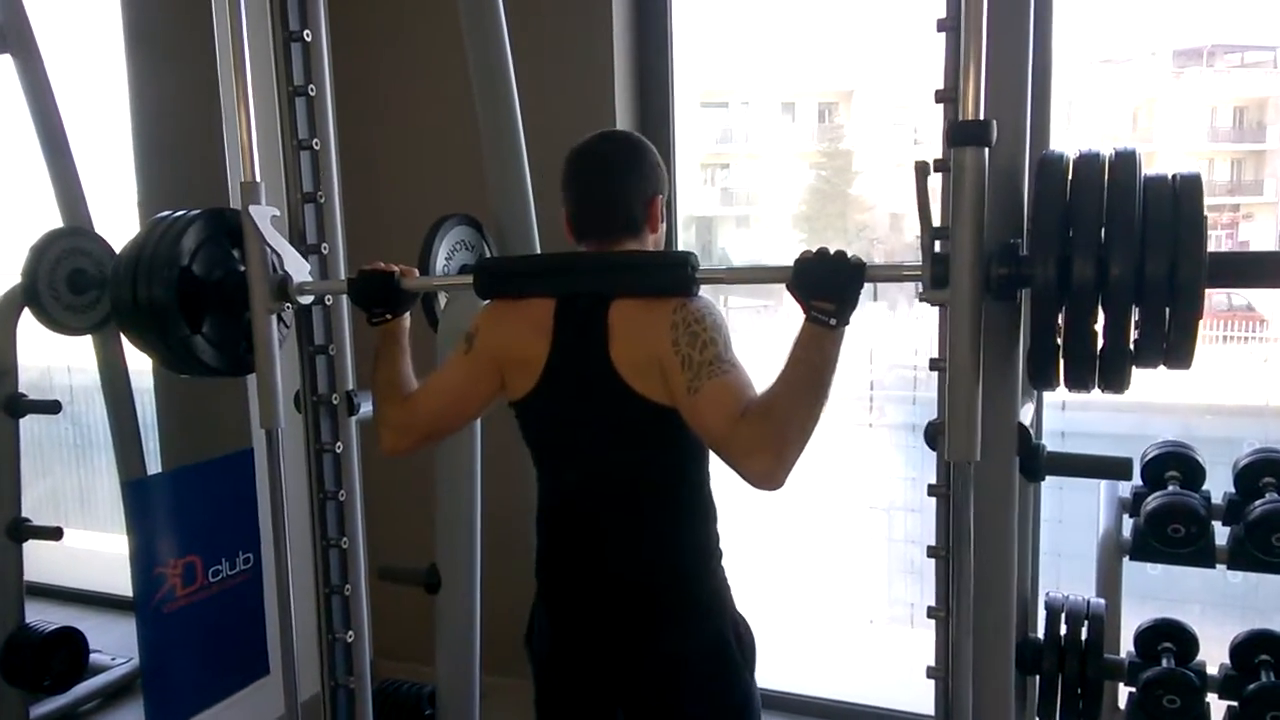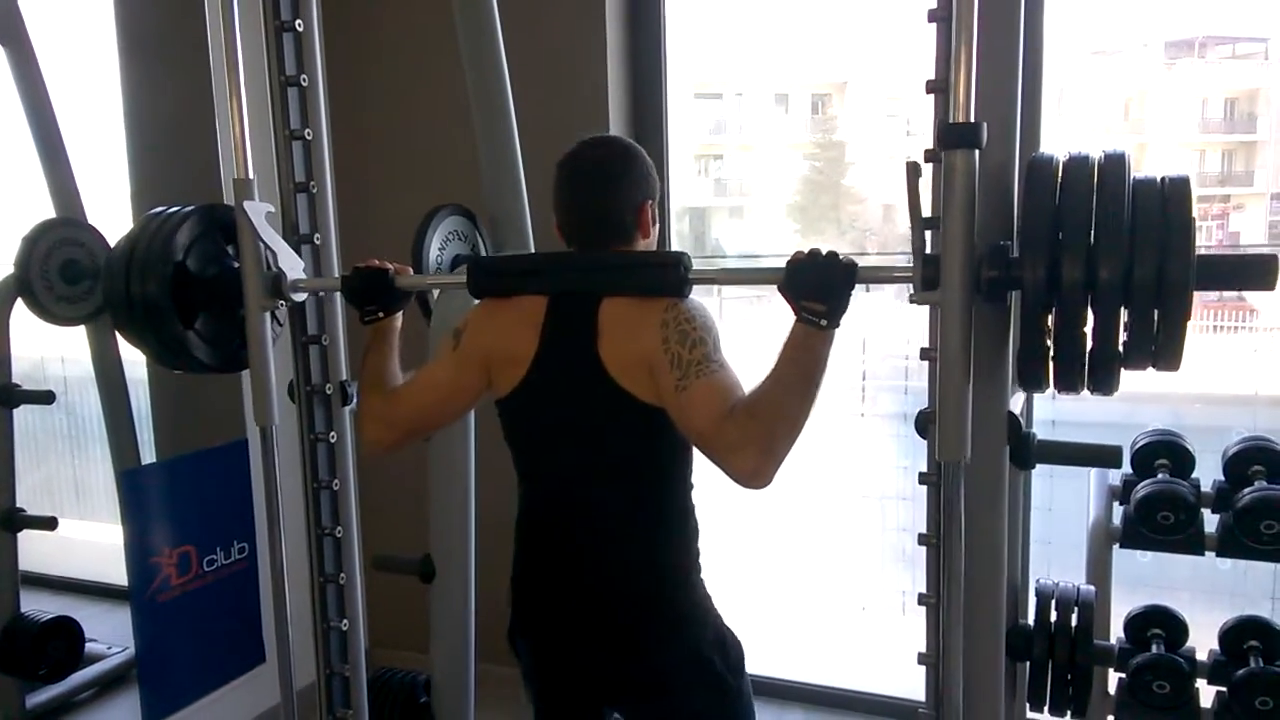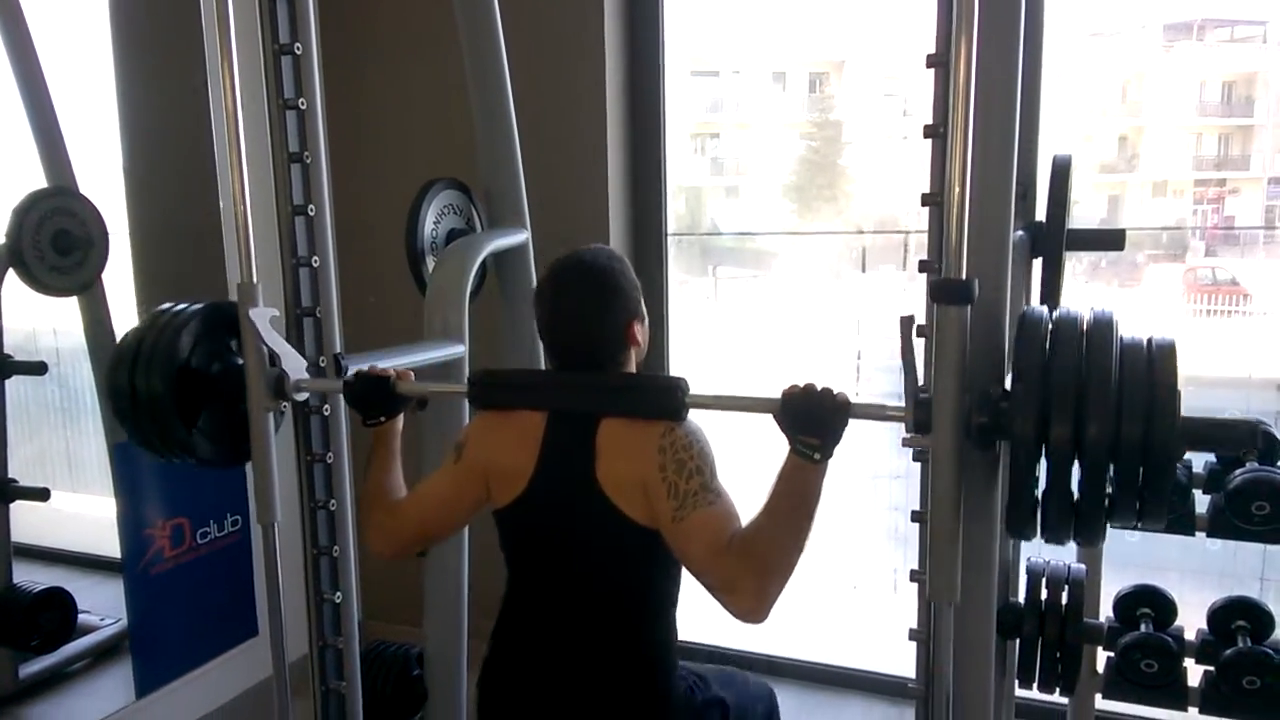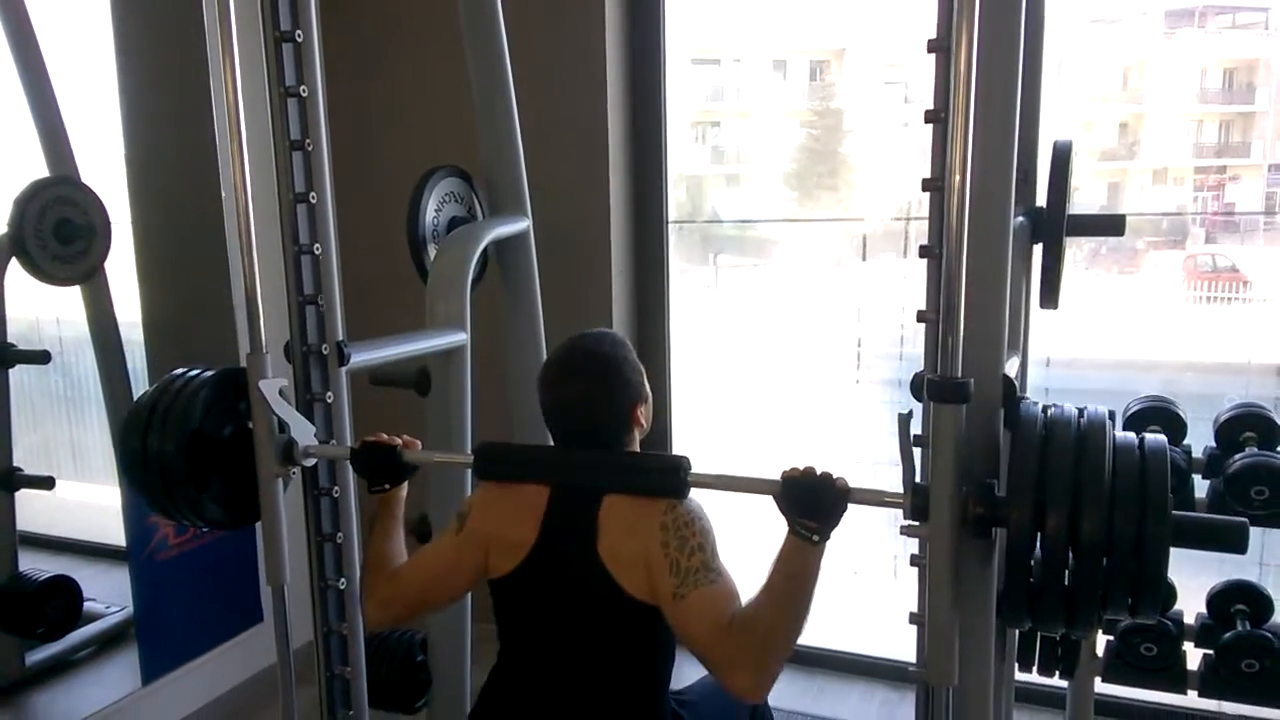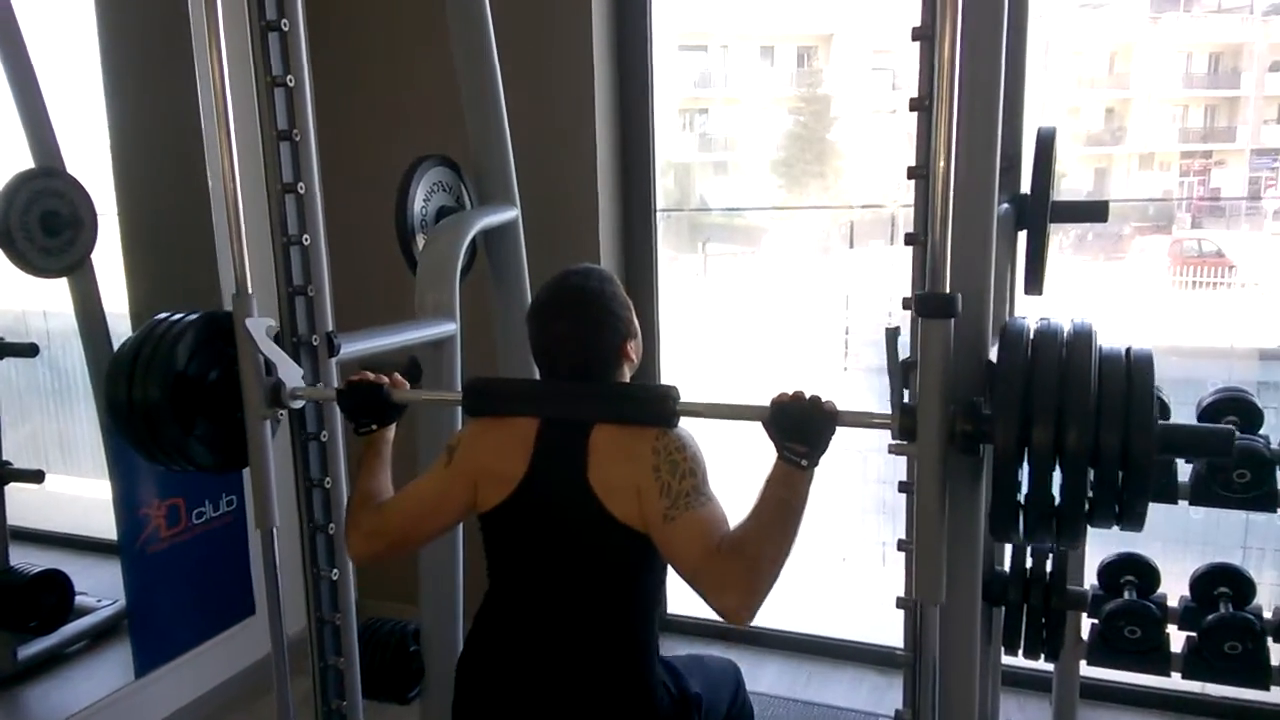
dt=0.5s
person 1, frame 1
left shoulder: (511, 321)
right shoulder: (672, 317)
left elbow: (400, 428)
right elbow: (762, 456)
left wrist: (392, 321)
right wrist: (824, 319)
left hip: (568, 613)
right hip: (678, 618)
person 1, frame 2
left shoulder: (501, 318)
right shoulder: (662, 318)
left elbow: (380, 426)
right elbow: (749, 456)
left wrist: (383, 319)
right wrist: (814, 322)
left hip: (543, 615)
right hip: (654, 619)
person 1, frame 3
left shoulder: (498, 432)
right shoulder: (658, 440)
left elbow: (386, 534)
right elbow: (746, 588)
left wrist: (386, 422)
right wrist: (808, 453)
person 1, frame 4
left shoulder: (499, 502)
right shoulder: (661, 518)
left elbow: (381, 605)
right elbow: (745, 673)
left wrist: (391, 489)
right wrist: (806, 535)
person 1, frame 5
left shoulder: (488, 439)
right shoulder: (651, 448)
left elbow: (366, 538)
right elbow: (735, 592)
left wrist: (378, 430)
right wrist: (795, 460)
